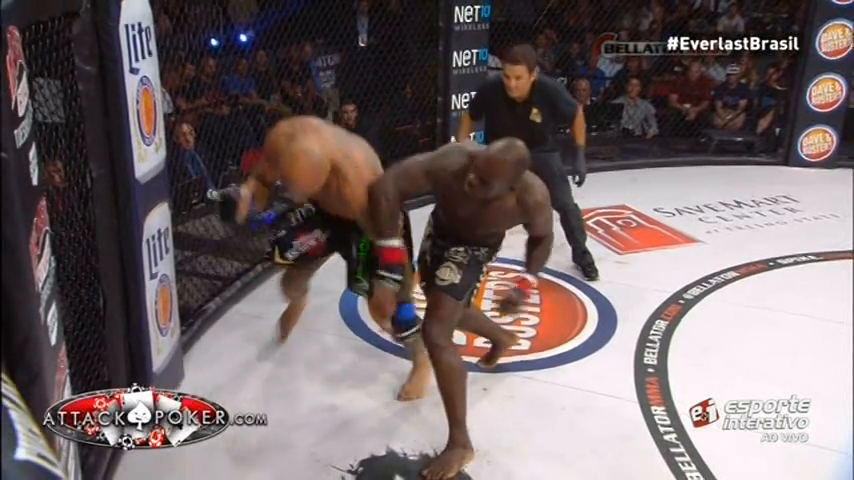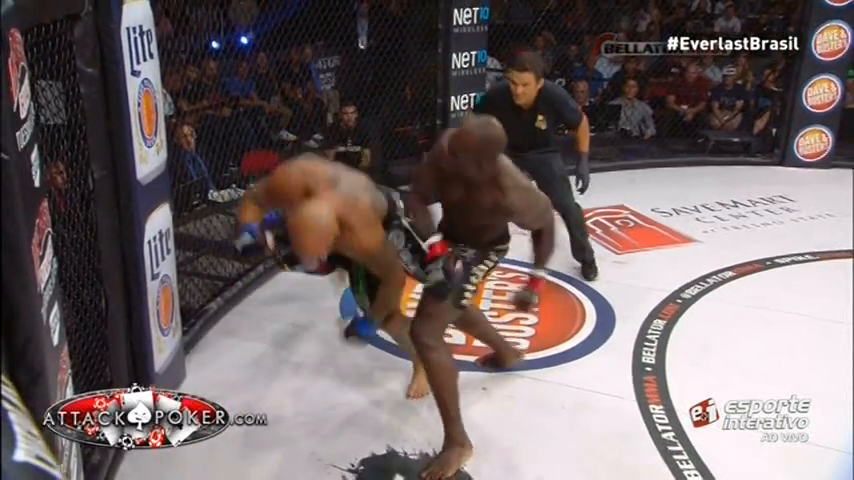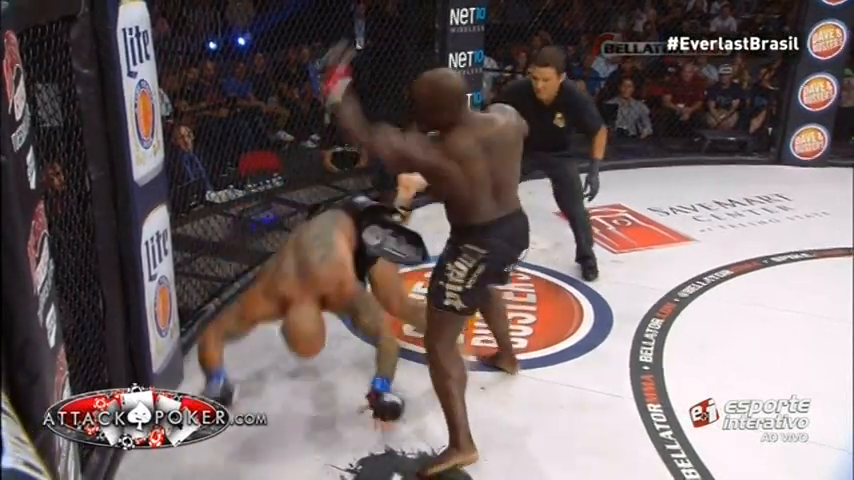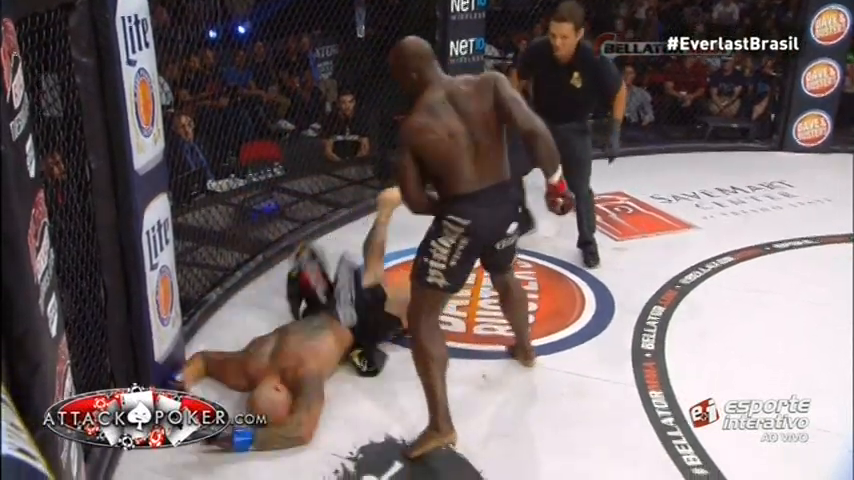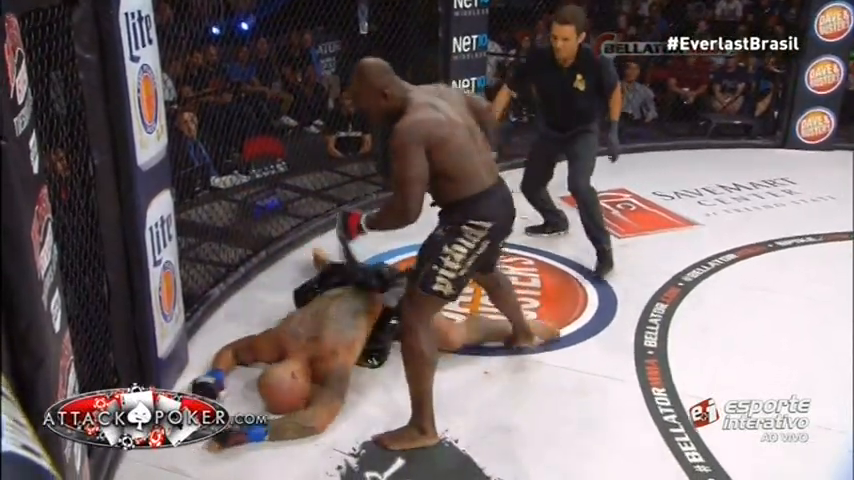
dt=0.5s
person 1, frame 1
left shoulder: (531, 197)
right shoulder: (452, 161)
left elbow: (542, 236)
right elbow: (385, 188)
left wrist: (525, 283)
left hip: (474, 246)
right hip: (439, 228)
left knee: (435, 333)
right knee: (446, 309)
left ankle: (460, 443)
right ankle: (502, 337)
person 1, frame 2
left shoulder: (511, 194)
right shoulder: (450, 145)
left elbow: (545, 225)
right elbow: (418, 196)
left wrist: (535, 281)
right wrist: (437, 247)
left hip: (479, 247)
right hip: (452, 232)
left knee: (425, 332)
right knee: (451, 306)
left ankle: (457, 442)
right ankle: (504, 351)
person 1, frame 3
left shoulder: (433, 153)
right shoulder: (507, 116)
left elbow: (364, 136)
left wrist: (337, 88)
left hip: (477, 244)
right hip: (516, 227)
left knee: (438, 342)
right knee: (485, 288)
left ankle: (461, 445)
right ankle: (507, 355)
person 1, frame 4
left shoulder: (412, 126)
right shoulder: (490, 85)
left elbow: (414, 201)
right elbow: (534, 130)
right wrist: (555, 180)
left hip: (460, 217)
right hip: (507, 203)
left knee: (422, 316)
right knee: (504, 278)
left ankle: (440, 424)
right ankle: (524, 347)
person 1, frame 5
left shoulder: (407, 131)
right shoulder: (442, 93)
left elbow: (406, 210)
right elbow: (487, 112)
left wrist: (360, 222)
left hip: (469, 219)
right hip: (498, 202)
left knee: (414, 315)
right knee: (486, 272)
left ankle: (422, 427)
right ankle: (522, 332)
person 2, frame 1
left shoulder: (354, 184)
right shoulder: (281, 138)
left elbow: (391, 246)
right elbow: (261, 181)
left wrist: (403, 304)
right wrist: (245, 198)
left hip: (368, 218)
right hip: (324, 208)
left knee: (382, 306)
right knee: (293, 280)
left ankle: (421, 362)
right ankle: (296, 307)
person 2, frame 2
left shoulder: (365, 230)
right shoulder: (287, 181)
left elbow: (392, 276)
right elbow: (252, 202)
left wrist: (372, 321)
right wrist: (250, 232)
left hip: (383, 222)
left knee: (380, 310)
left ankle: (423, 364)
person 2, frame 3
left shoulder: (340, 286)
right shoulder: (264, 301)
left elbow: (386, 337)
right elbow: (210, 337)
left wrist: (382, 388)
right wrist: (216, 380)
left hip: (350, 223)
left knee: (397, 305)
person 2, frame 4
left shoulder: (305, 372)
right shoulder: (244, 370)
left elbow: (302, 432)
right elbow: (203, 358)
left wrist: (241, 440)
right wrist: (182, 381)
left hip: (352, 318)
right hip: (323, 319)
person 2, frame 5
left shoulder: (333, 361)
right shoulder: (280, 342)
left elbow: (315, 422)
right elbow: (230, 351)
left wrist: (256, 433)
right wrist: (215, 377)
left hip: (378, 294)
right hip: (339, 289)
left knee: (453, 337)
left ankle: (526, 327)
right ankle: (324, 262)
person 3, frame 1
left shoulder: (550, 90)
right shoulder: (490, 90)
left elbow: (577, 115)
right elbow: (469, 117)
left wrist: (580, 157)
left hip: (540, 150)
left knee: (566, 205)
left ankle: (582, 256)
person 3, frame 2
left shoulder: (554, 97)
right shoulder: (496, 96)
left elbow: (581, 123)
left wrist: (583, 163)
left hip: (542, 153)
left knee: (567, 205)
left ankle: (585, 256)
person 3, frame 3
left shoulder: (575, 98)
right shoulder: (517, 91)
left elbow: (599, 131)
left wrist: (594, 171)
left hip: (557, 154)
left knee: (575, 209)
left ankle: (587, 257)
person 3, frame 4
left shoulder: (594, 59)
right shoulder: (536, 51)
left elbow: (620, 90)
right elbow: (519, 79)
left wrist: (614, 132)
left hip: (574, 127)
right hip: (538, 120)
left knee: (579, 187)
left ankle: (587, 243)
person 3, frame 5
left shoulder: (596, 62)
right shoulder: (539, 59)
left elbow: (614, 91)
right elbow: (509, 90)
left wrist: (612, 130)
left hip: (583, 132)
right hip: (550, 131)
left knee: (579, 185)
right knee: (530, 185)
left ankle: (603, 249)
right ankle: (555, 222)
